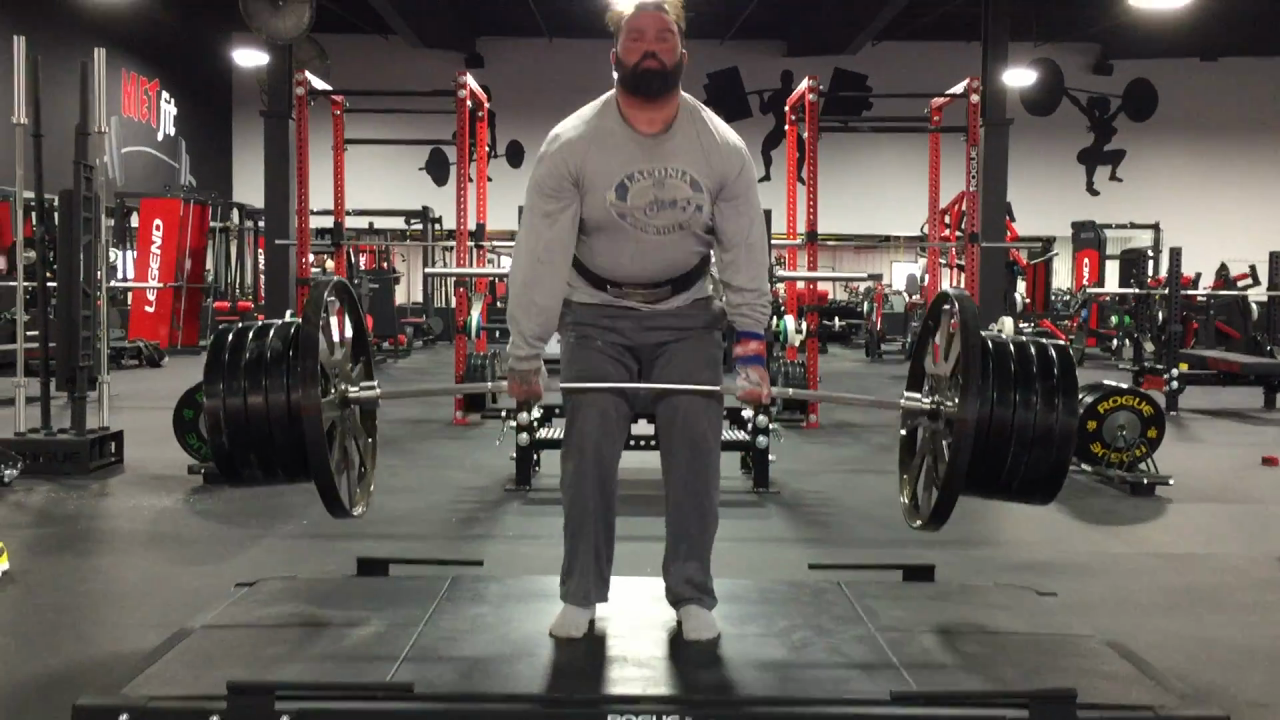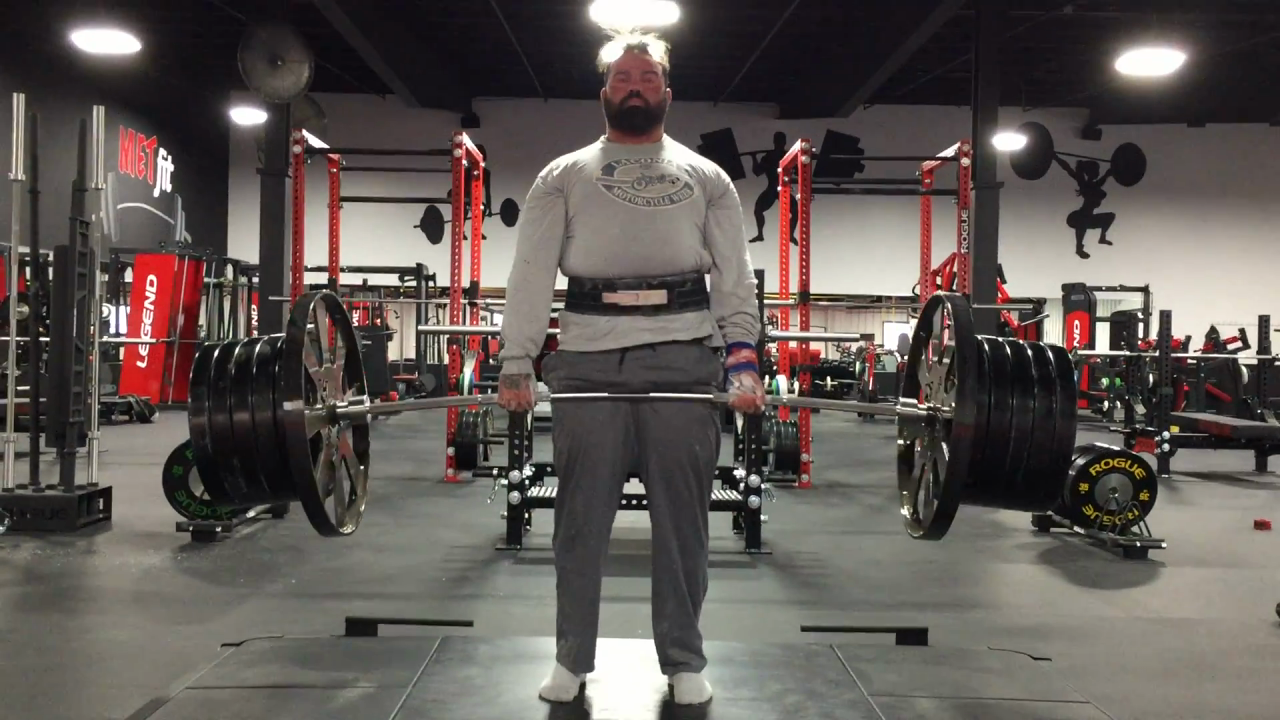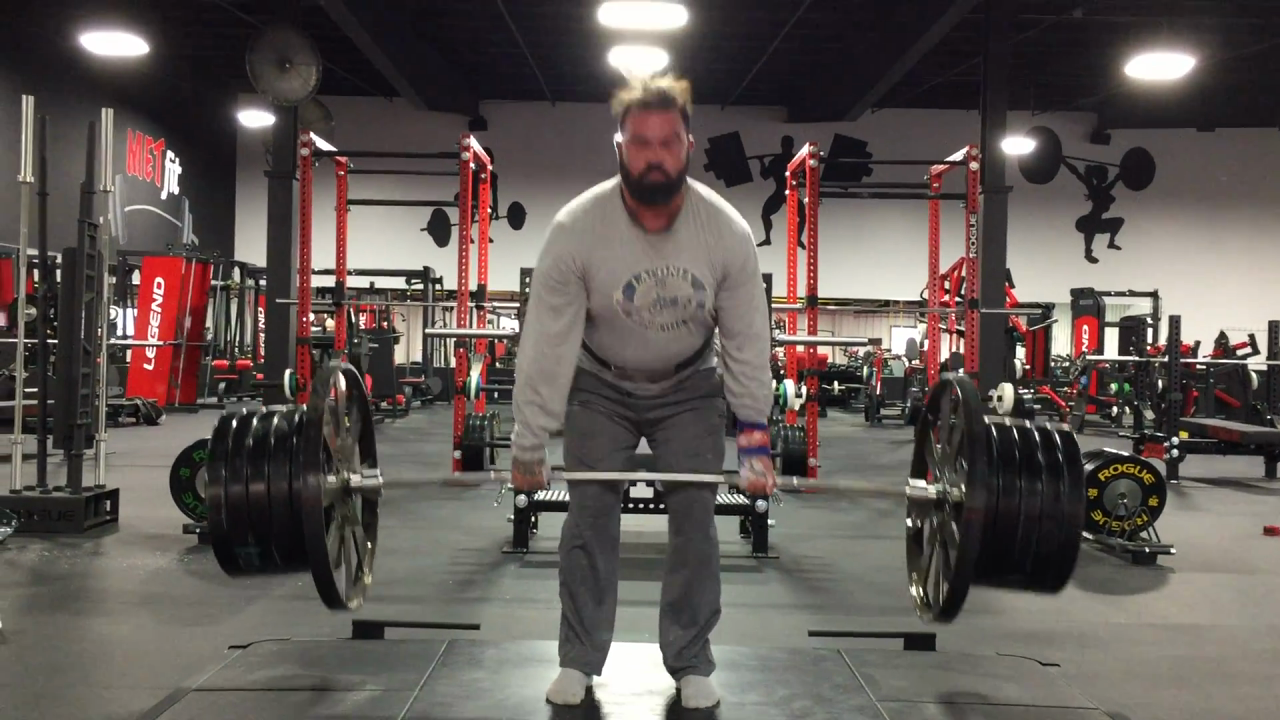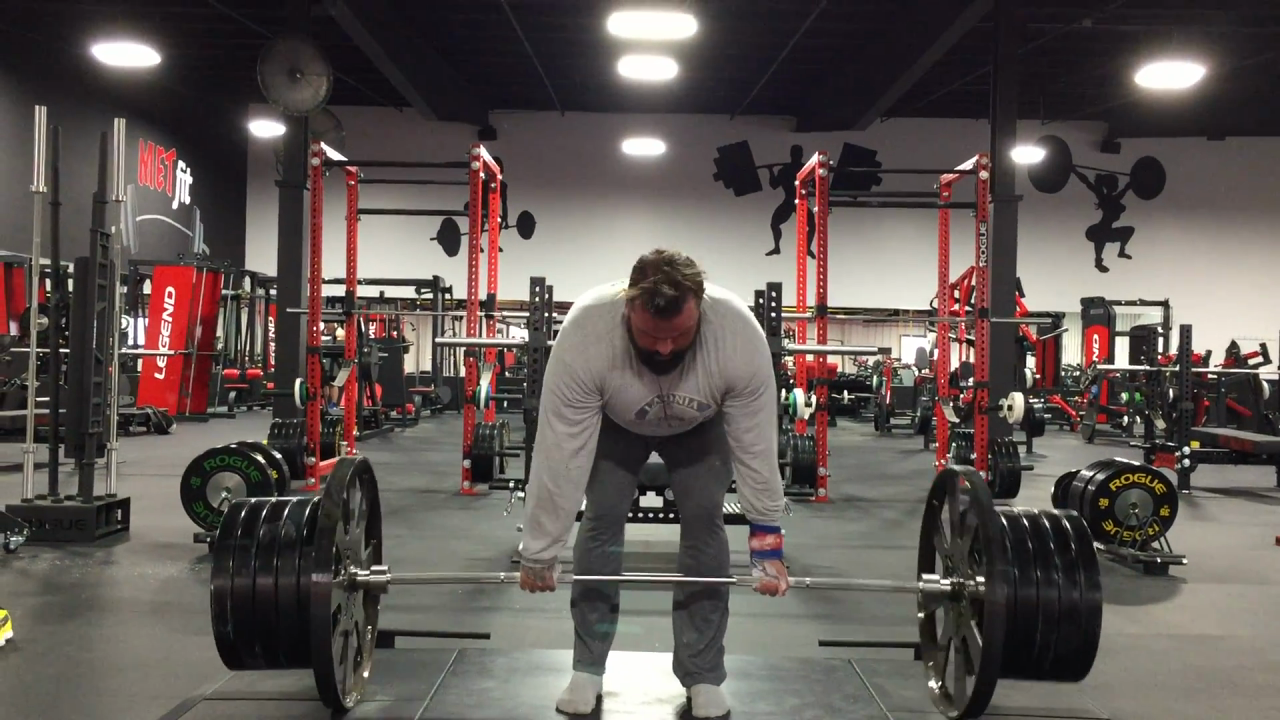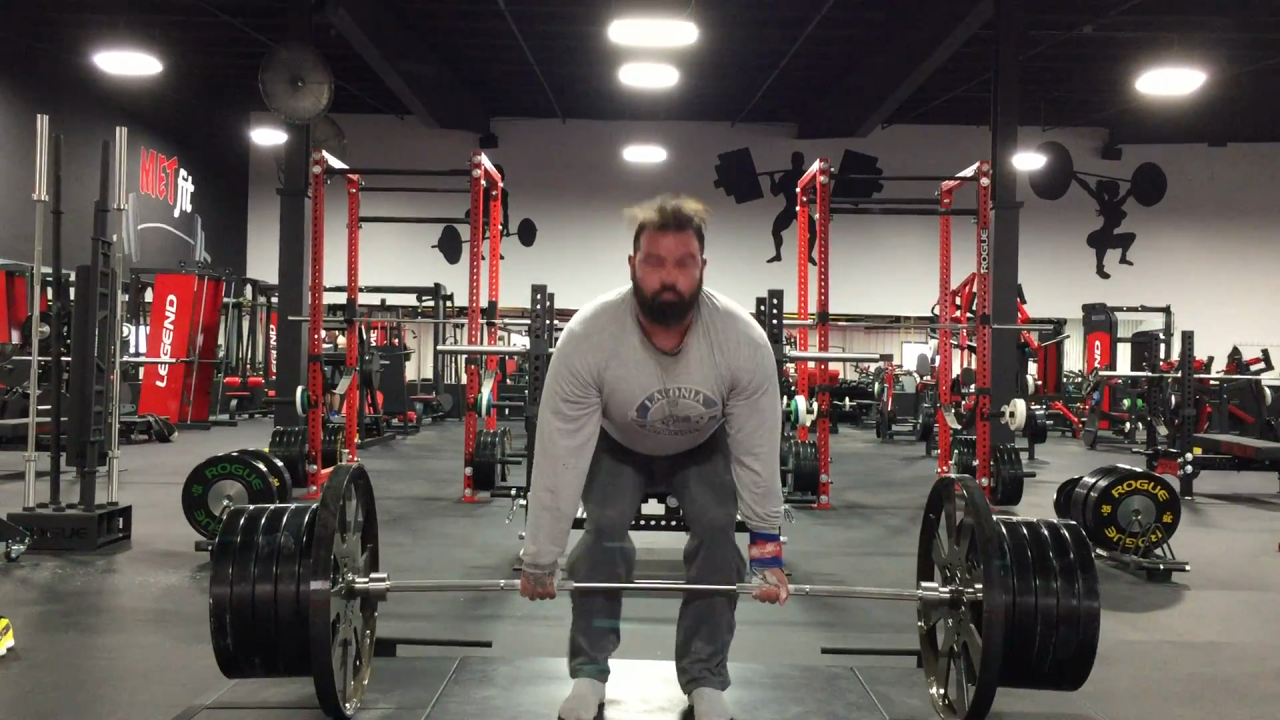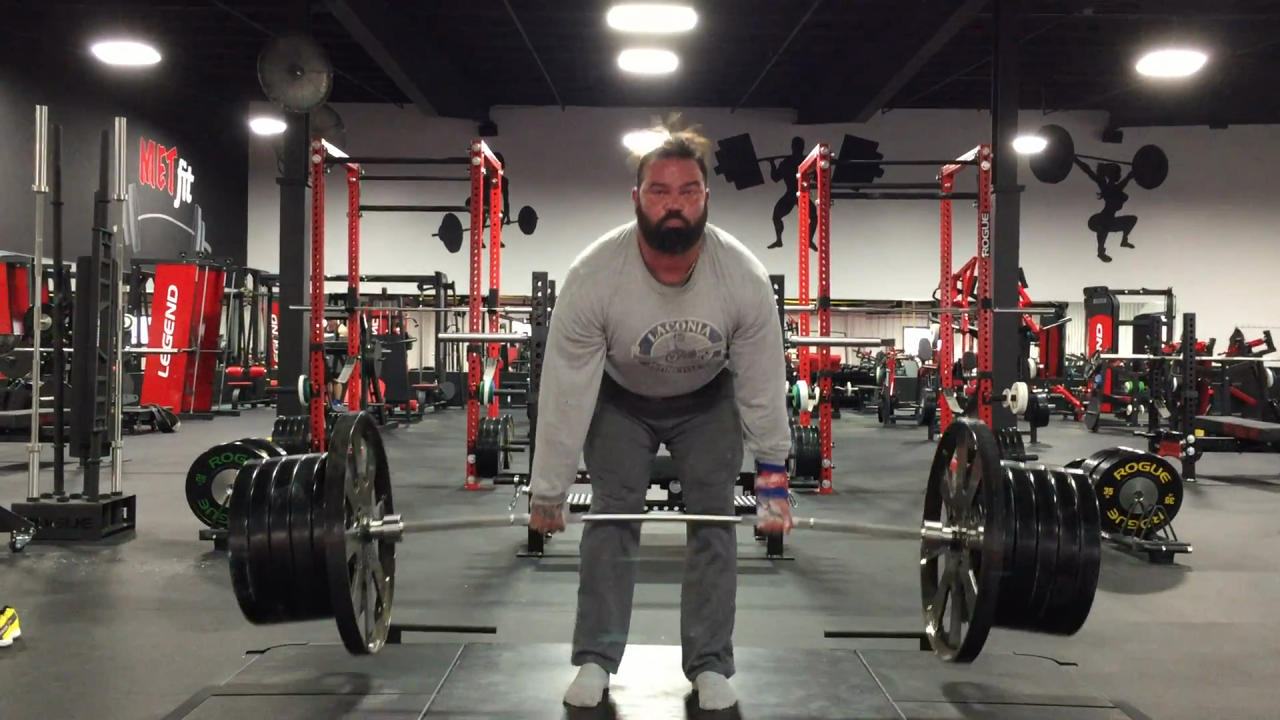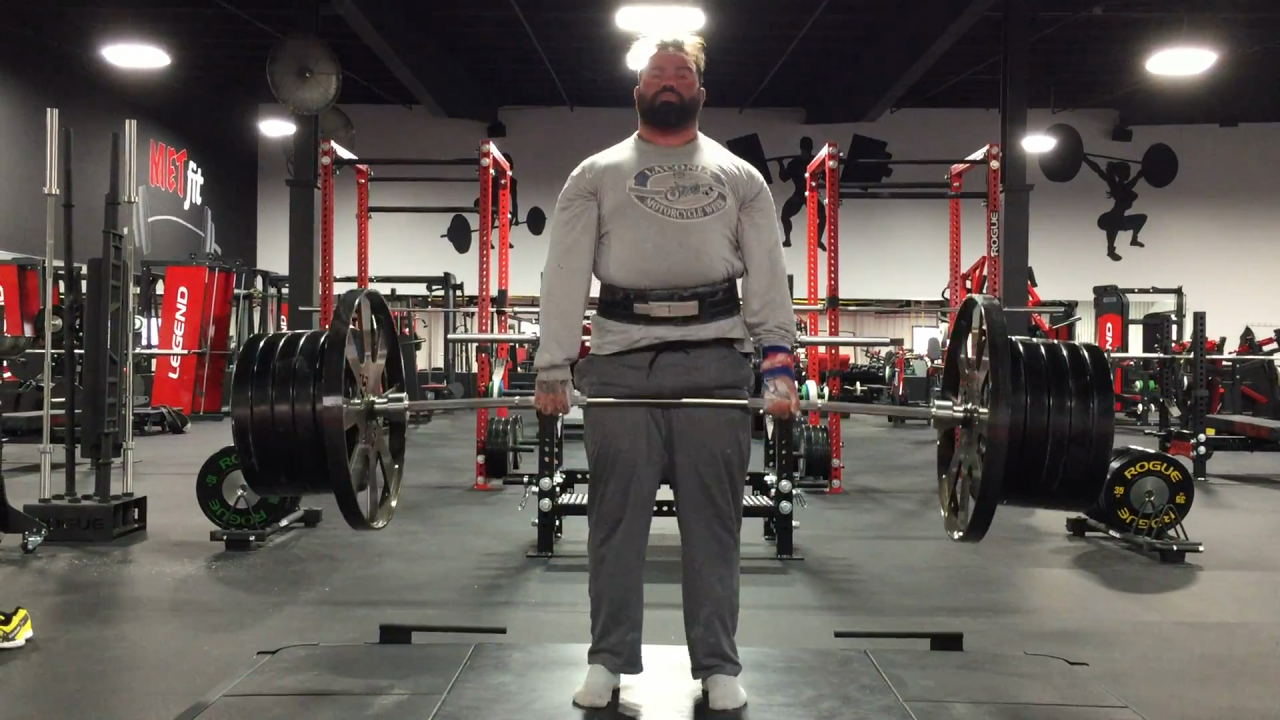
dt=0.7s
person 1, frame 1
left shoulder: (723, 148)
right shoulder: (571, 143)
left elbow: (745, 255)
right elbow: (540, 256)
left wrist: (750, 351)
right wrist: (524, 359)
left hip: (687, 317)
right hip: (597, 314)
left knee: (695, 450)
right knee: (588, 449)
left ankle: (692, 595)
right ankle: (580, 595)
person 1, frame 2
left shoulder: (705, 176)
right shoulder: (565, 174)
left elbow: (733, 275)
right elbow: (532, 271)
left wrist: (742, 360)
right wrist: (517, 365)
left hip: (684, 353)
right hip: (588, 354)
left knee: (681, 517)
right knee: (582, 513)
left ankle: (683, 660)
right ankle: (573, 658)
person 1, frame 3
left shoulder: (727, 231)
right shoulder: (576, 228)
left elbow: (747, 342)
right elbow: (547, 345)
left wrist: (755, 440)
right wrist: (529, 446)
left hip: (689, 387)
right hip: (599, 386)
left knee: (695, 520)
right knee: (590, 518)
left ankle: (691, 665)
right ankle: (578, 662)
person 1, frame 4
left shoulder: (739, 335)
right shoulder: (585, 334)
left elbow: (756, 449)
right elbow: (560, 455)
left wrist: (767, 543)
right wrist: (539, 554)
left hip: (699, 424)
right hip: (613, 421)
left knee: (703, 520)
right knee: (601, 517)
left ankle: (703, 675)
right ankle: (587, 667)
person 1, frame 5
left shoulder: (743, 342)
right shoulder: (588, 338)
left elbow: (757, 455)
right elbow: (560, 456)
left wrist: (767, 552)
right wrist: (540, 561)
left hip: (701, 449)
right hip: (617, 446)
left knee: (716, 535)
right knee: (605, 534)
right ankle: (589, 674)
person 1, frame 6
left shoulder: (744, 277)
right shoulder: (593, 276)
left elbow: (762, 387)
right elbow: (566, 392)
left wrist: (773, 482)
right wrist: (548, 493)
left hip: (706, 402)
right hip: (619, 401)
left knee: (713, 516)
right knee: (610, 515)
left ankle: (709, 664)
right ankle: (595, 660)
person 1, frame 7
left shoulder: (739, 175)
right shoulder: (596, 173)
left elbow: (766, 274)
right elbow: (566, 274)
left wrist: (778, 363)
right wrist: (552, 368)
left hip: (714, 358)
right hip: (620, 358)
left knee: (711, 515)
right knee: (618, 512)
left ankle: (717, 663)
right ankle: (609, 659)
